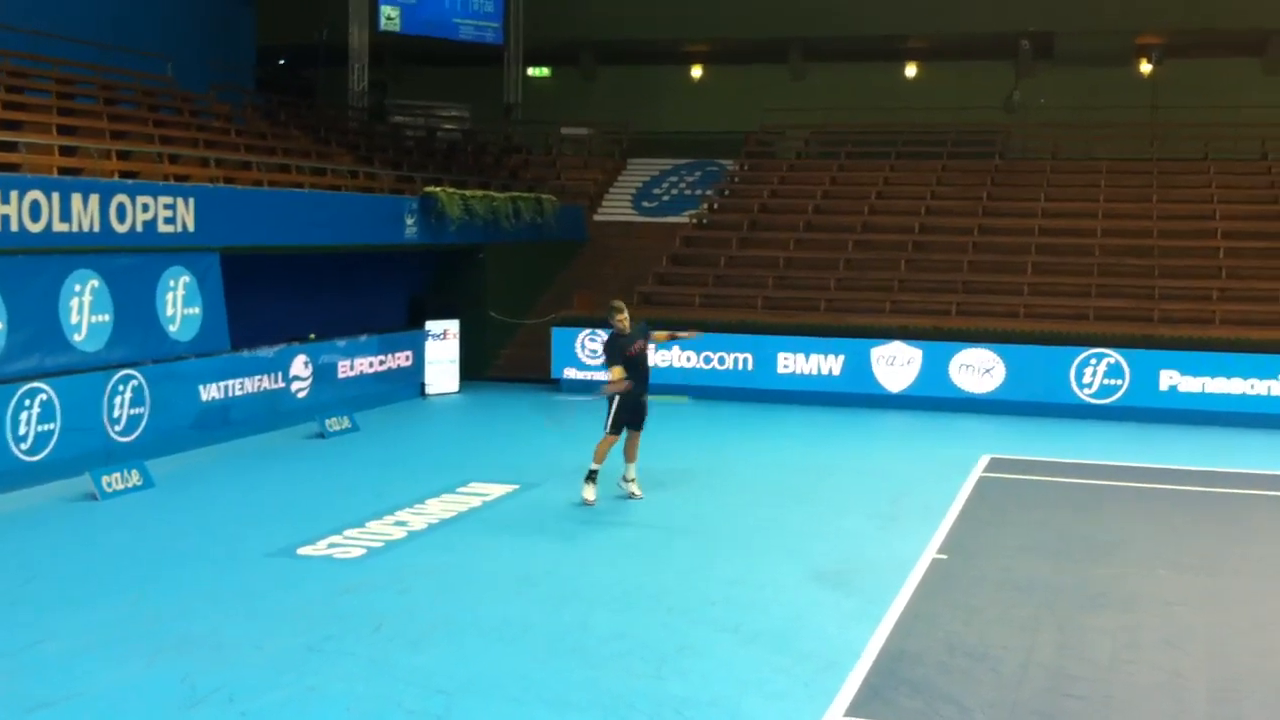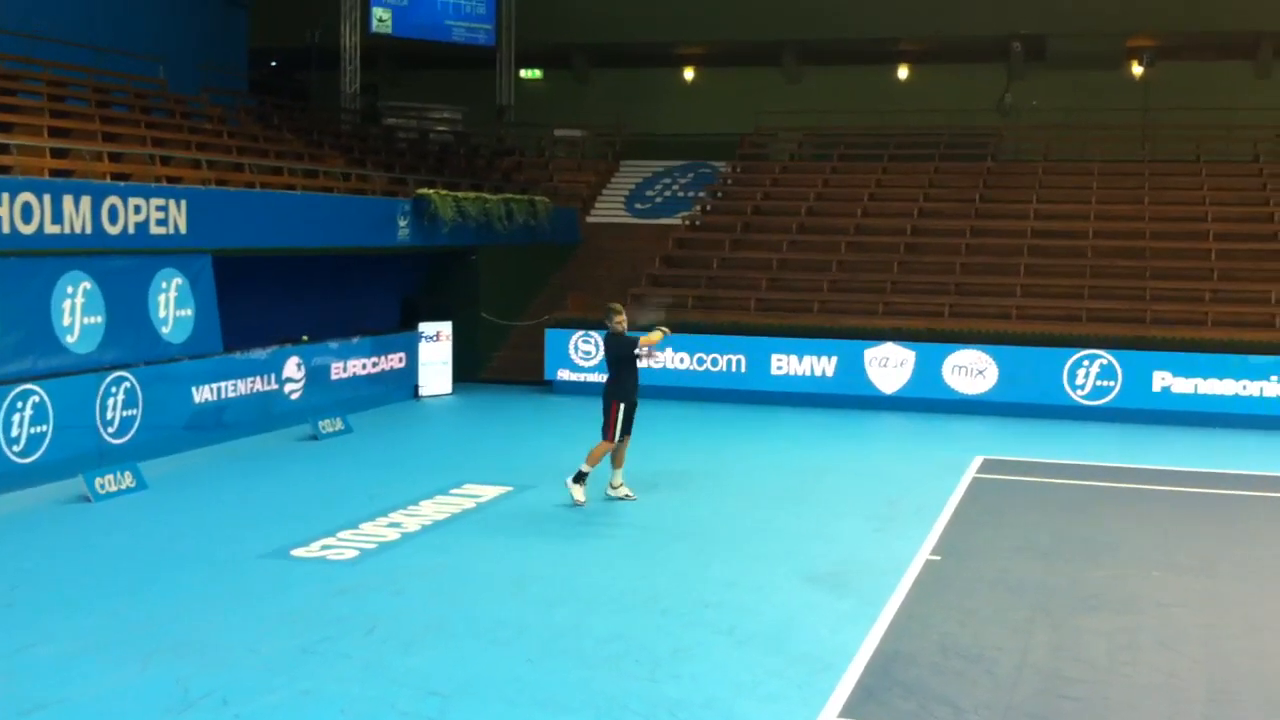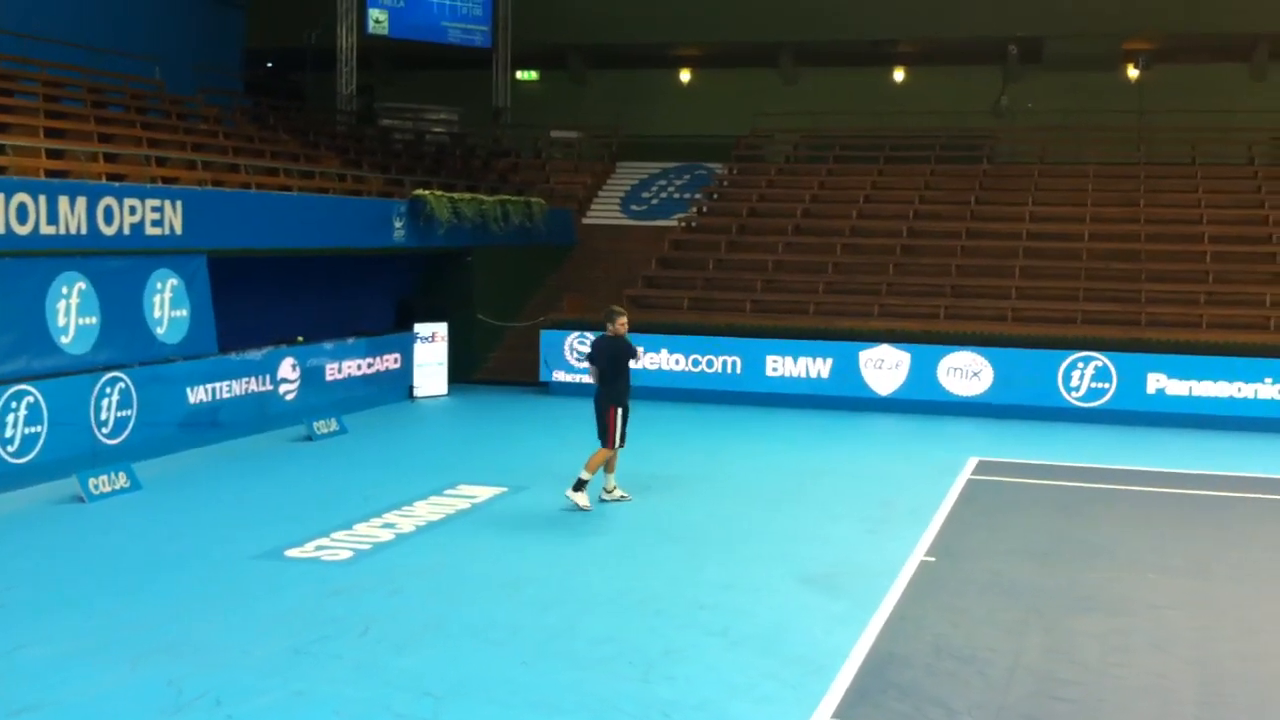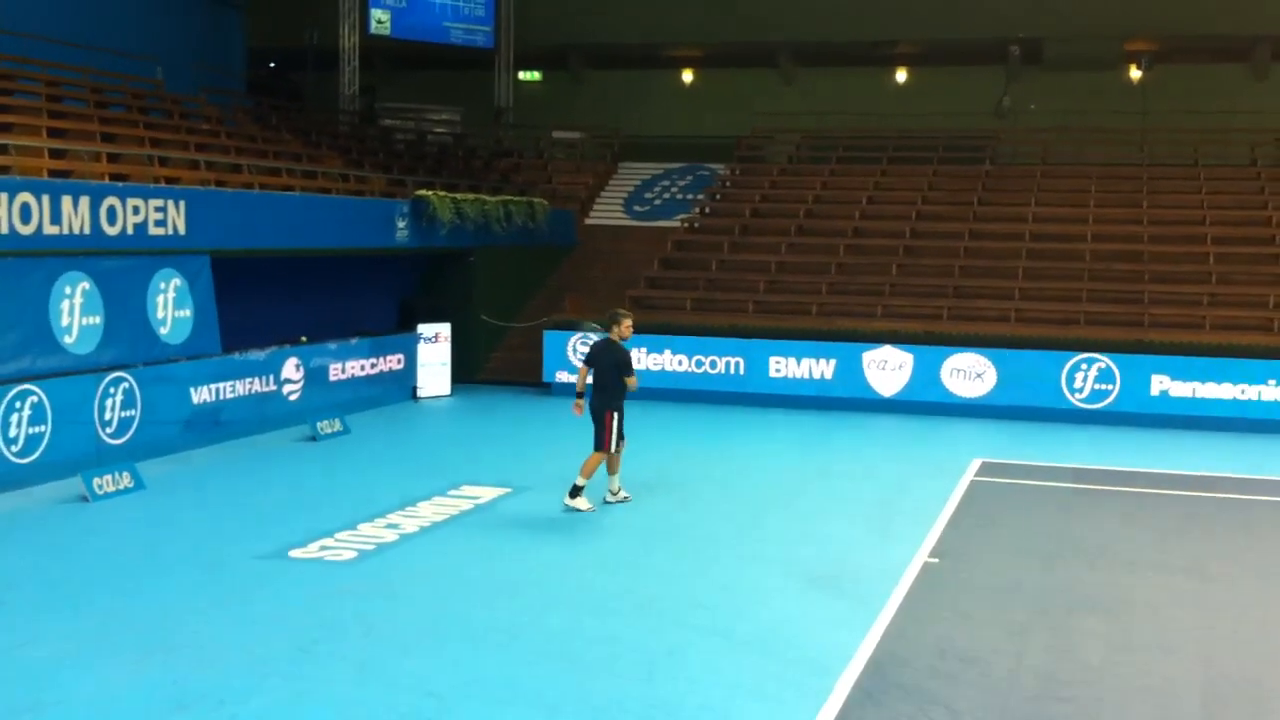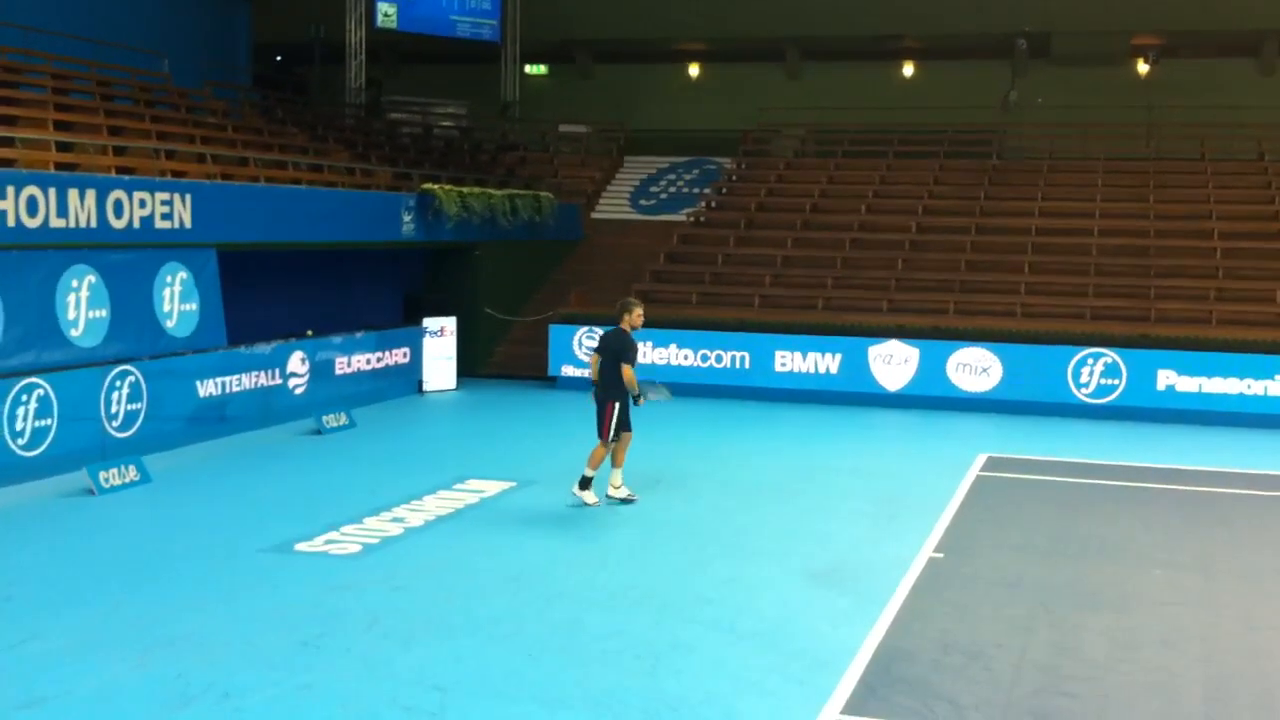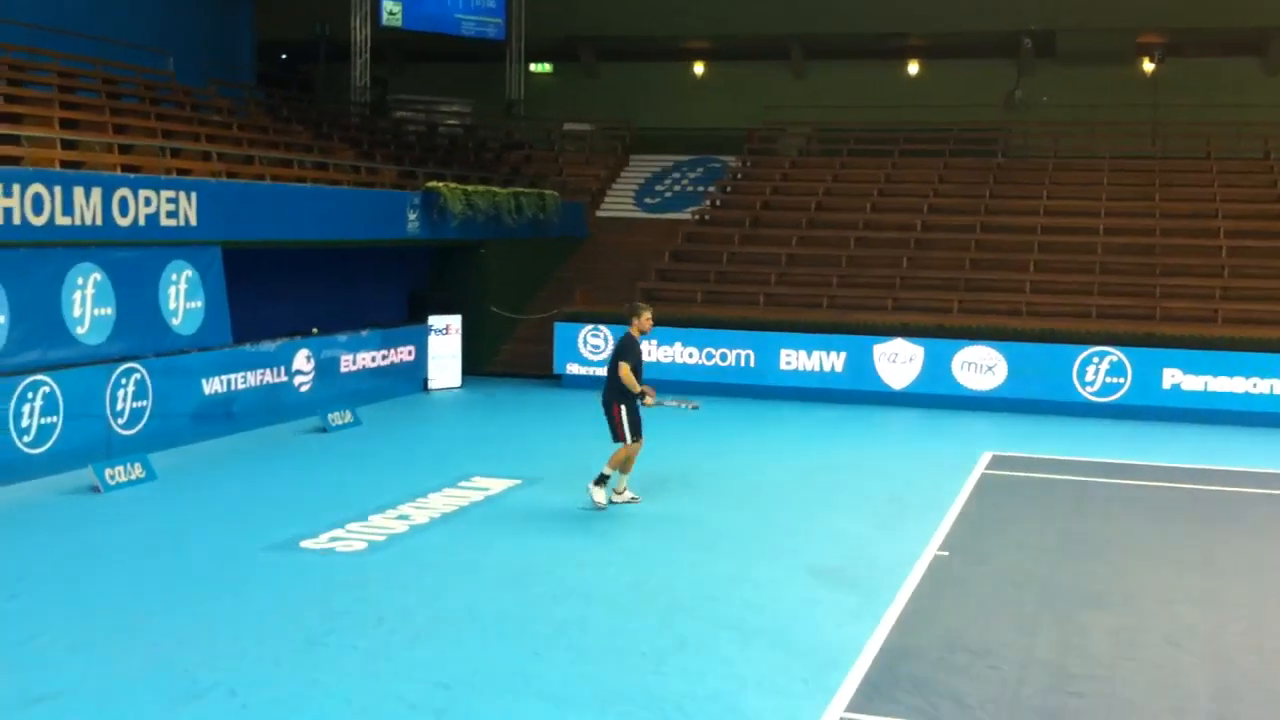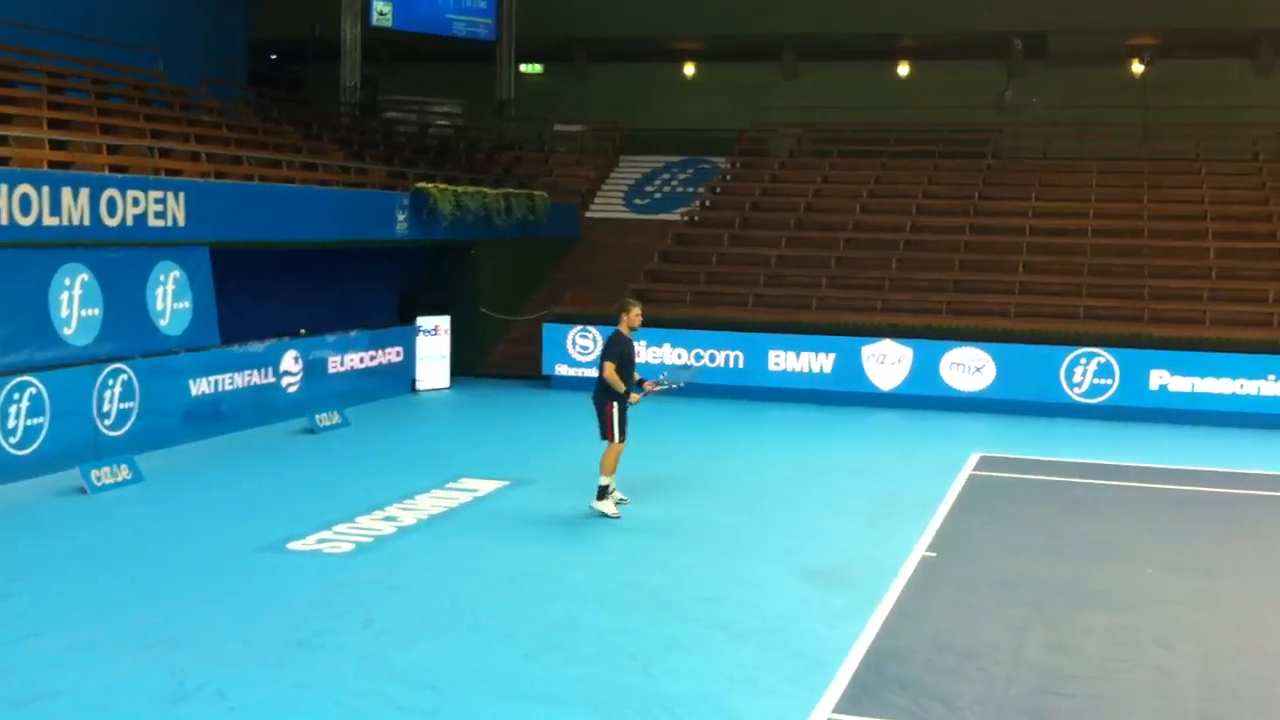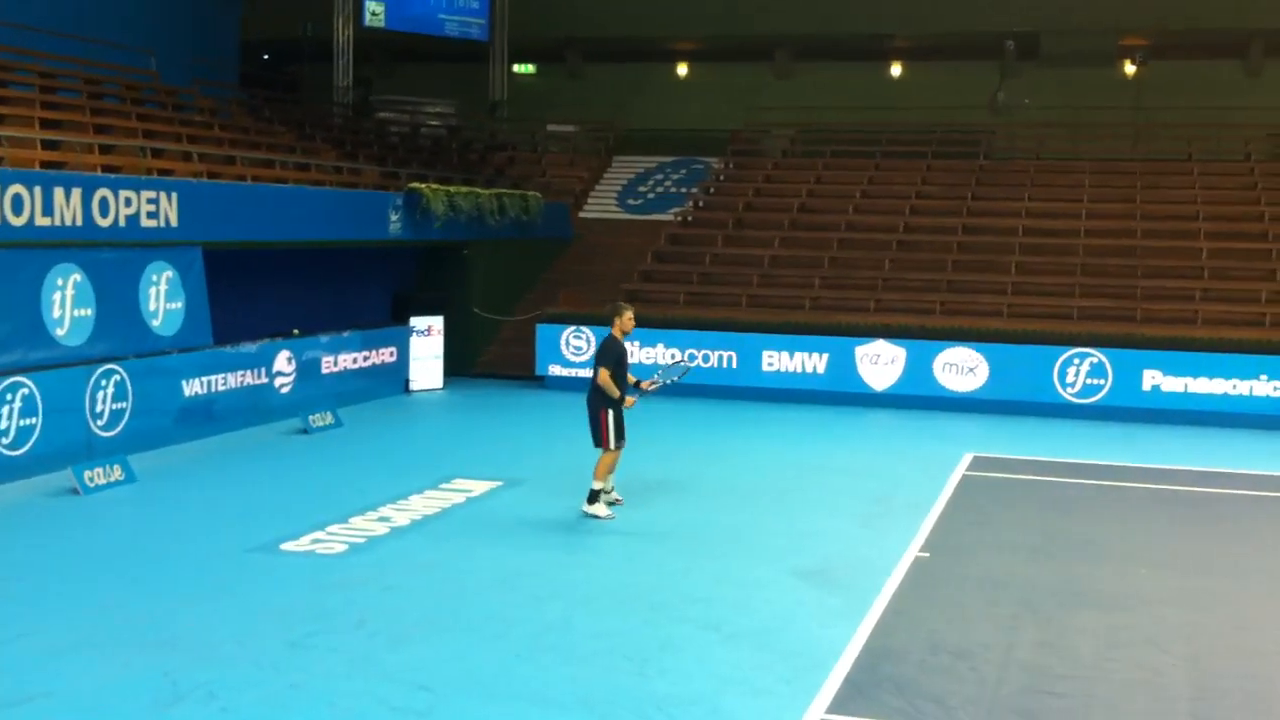
dt=0.2s
person 1, frame 1
left shoulder: (637, 330)
right shoulder: (613, 343)
left elbow: (653, 336)
right elbow: (616, 372)
left wrist: (678, 335)
right wrist: (615, 384)
left hip: (640, 393)
right hip: (622, 395)
left knee: (634, 435)
right knee: (611, 437)
left ankle: (629, 479)
right ankle: (591, 480)
person 1, frame 2
left shoulder: (619, 336)
right shoulder: (617, 340)
right elbow: (648, 341)
left wrist: (638, 353)
right wrist: (662, 331)
left hip: (625, 396)
right hip: (617, 398)
left knee: (623, 441)
right knee: (610, 442)
left ankle: (616, 485)
right ankle: (578, 480)
person 1, frame 3
left shoulder: (597, 343)
right shoulder: (620, 344)
left elbow: (593, 371)
right elbow: (635, 355)
left hip: (604, 398)
right hip: (614, 402)
left knee: (613, 446)
right knee: (609, 448)
left ankle: (609, 489)
right ankle: (577, 489)
person 1, frame 4
left shoulder: (597, 346)
right shoulder: (622, 354)
left elbow: (583, 371)
right elbow: (632, 385)
left wrist: (579, 396)
right wrist: (625, 381)
left hip: (598, 403)
right hip: (610, 407)
left knee: (616, 446)
right knee: (602, 452)
left ankle: (614, 491)
right ankle: (574, 494)
person 1, frame 5
left shoulder: (609, 335)
right shoulder: (628, 342)
left elbow: (595, 359)
right elbow: (627, 375)
left wrist: (597, 383)
right wrist: (637, 395)
left hip: (612, 395)
right hip: (612, 397)
left knee: (624, 437)
right knee: (607, 443)
left ankle: (615, 487)
right ankle: (583, 486)
person 1, frame 6
left shoulder: (629, 341)
right shoulder: (629, 344)
right elbow: (624, 373)
left wrist: (640, 387)
right wrist: (641, 395)
left hip: (625, 400)
right hip: (618, 401)
left knee: (635, 444)
right knee: (631, 445)
left ankle: (619, 491)
right ankle: (599, 483)
person 1, frame 7
left shoulder: (627, 340)
right shoulder: (616, 341)
right elbow: (608, 373)
left wrist: (641, 382)
right wrist: (627, 393)
left hip: (617, 399)
right hip: (609, 399)
left knee: (618, 444)
right knee: (616, 444)
left ankle: (609, 490)
right ankle: (601, 498)
person 1, frame 8
left shoulder: (619, 344)
right shoulder: (609, 346)
right elbow: (602, 378)
left wrist: (638, 384)
right wrist: (621, 398)
left hip: (611, 405)
right hip: (602, 405)
left knee: (616, 447)
right knee: (611, 451)
left ankle: (607, 490)
right ankle: (592, 501)
